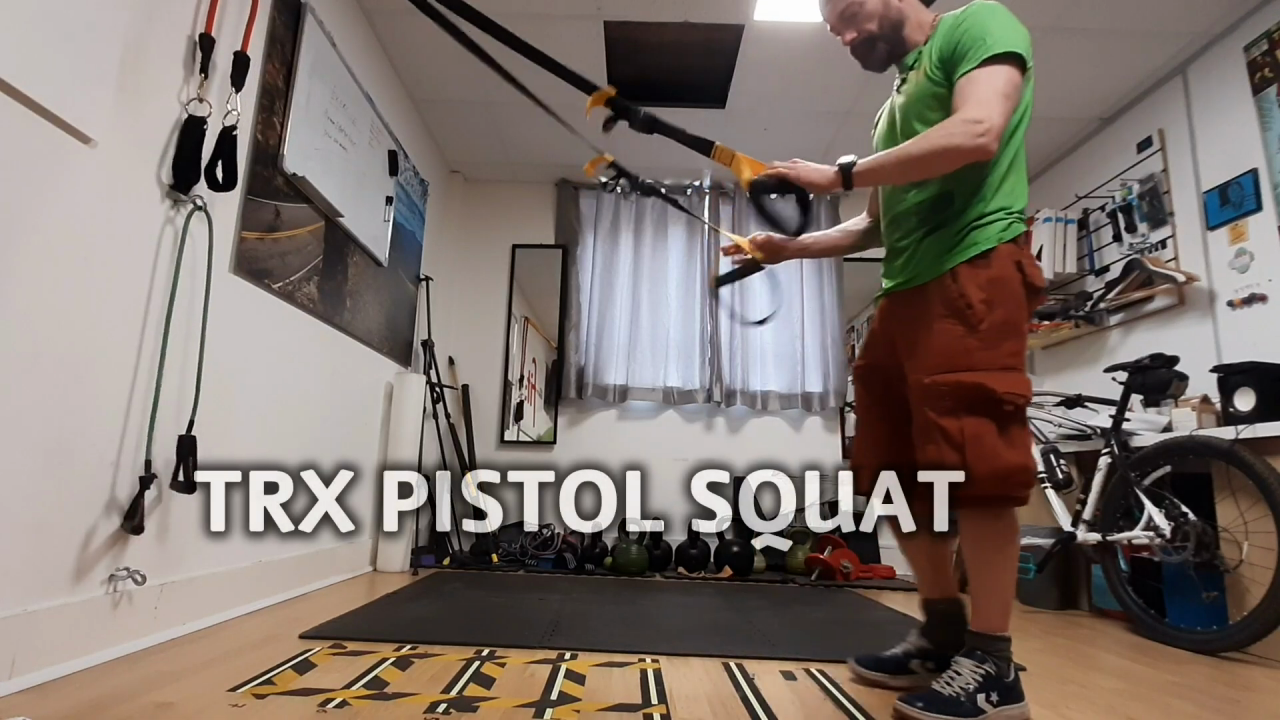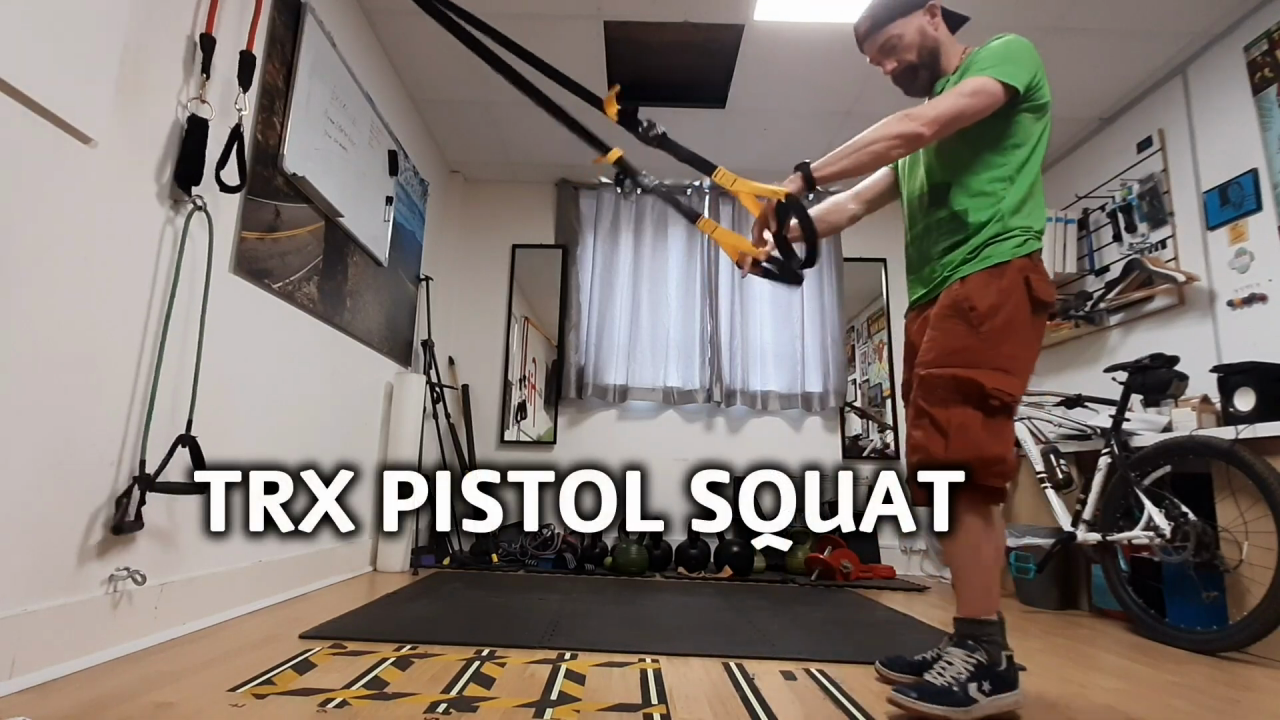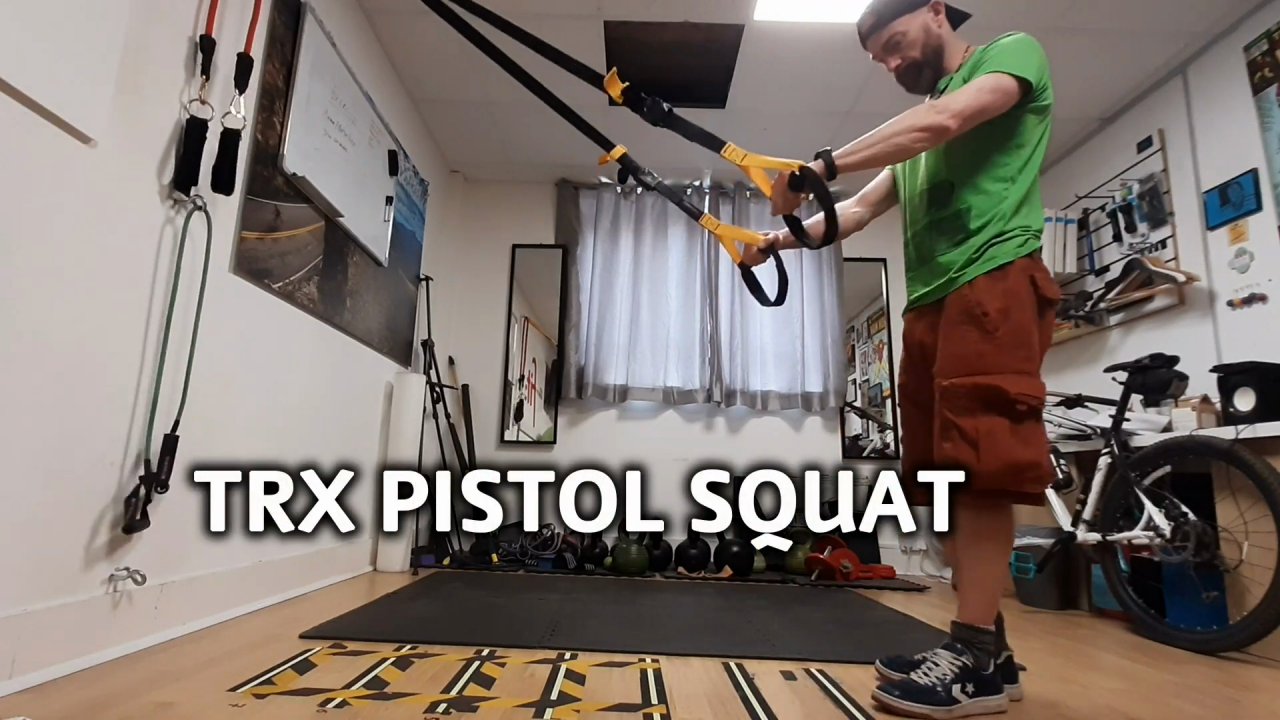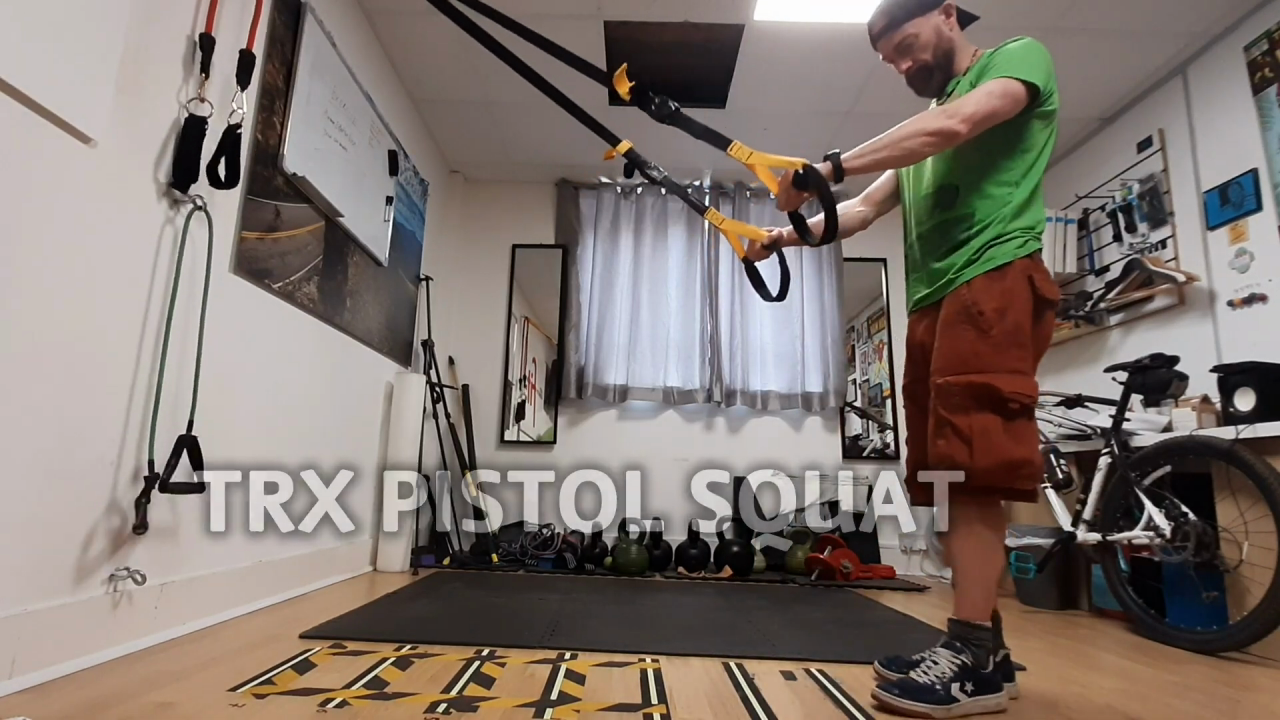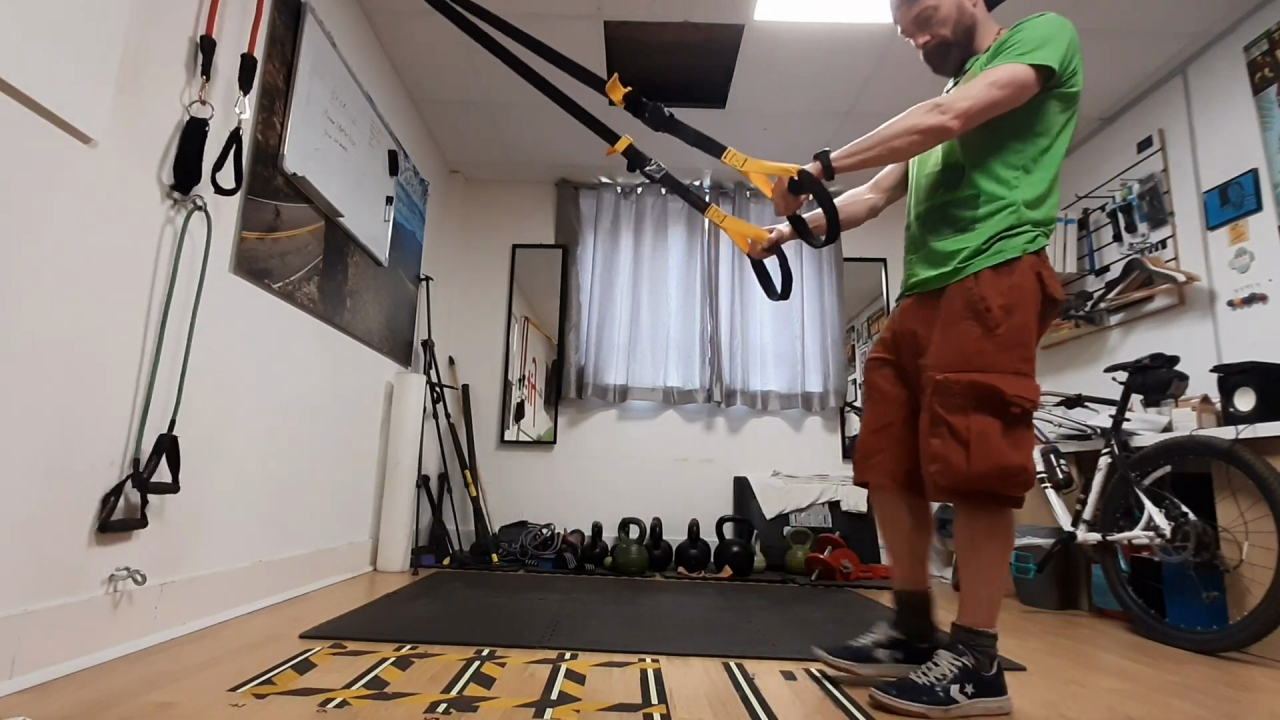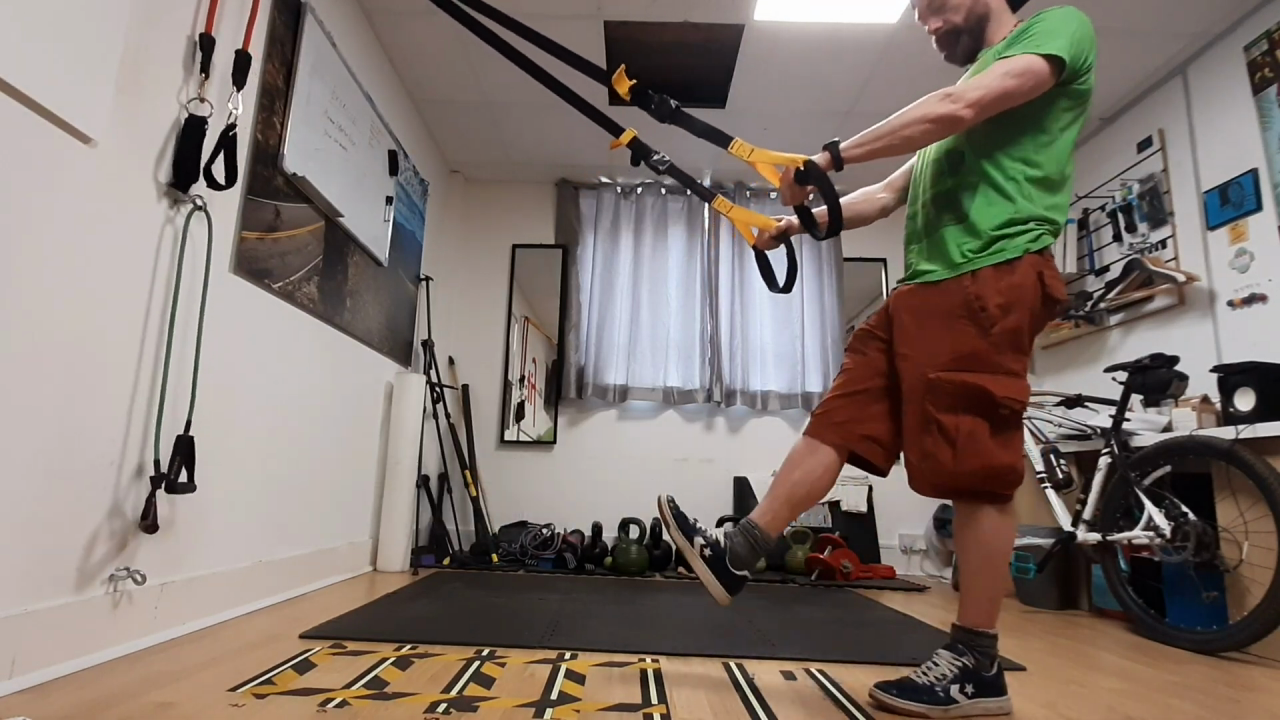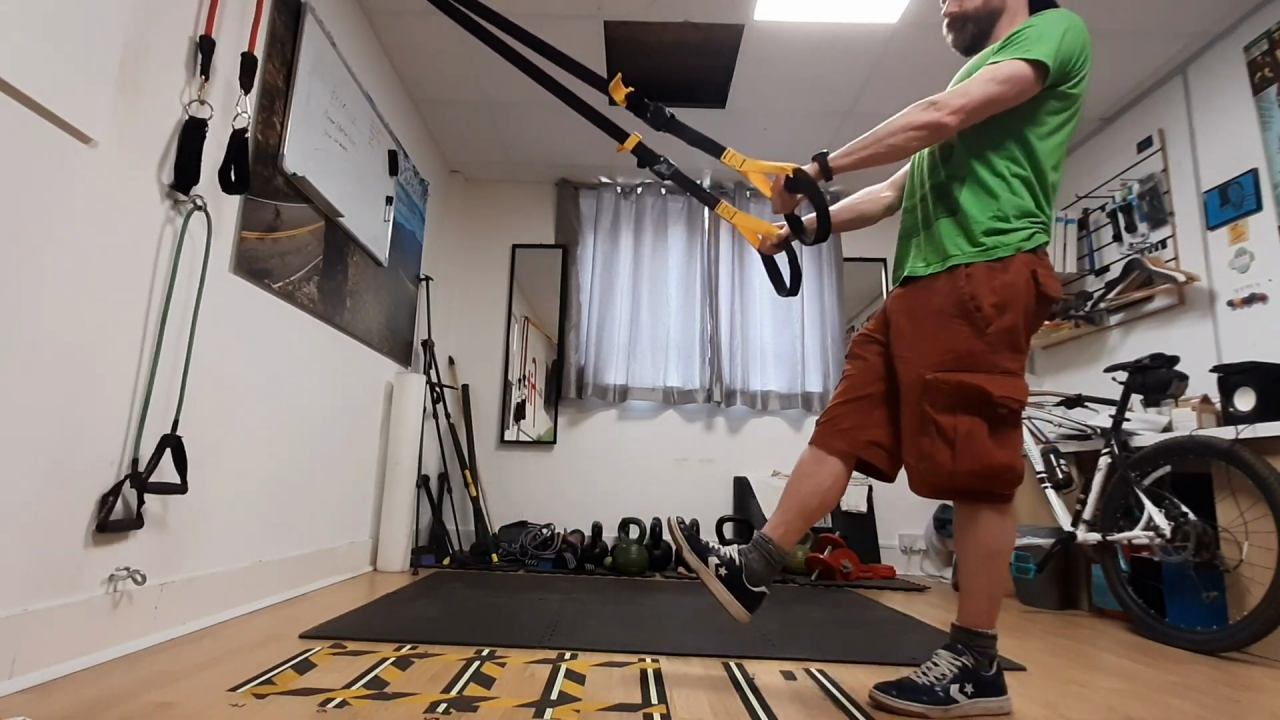
dt=0.7s
person 1, frame 1
right shoulder: (896, 103)
left elbow: (975, 135)
left wrist: (840, 173)
right wrist: (788, 246)
left hip: (972, 279)
right hip: (903, 295)
left knee: (975, 470)
right knee: (900, 472)
right ankle: (943, 635)
person 1, frame 2
right shoulder: (926, 134)
left elbow: (915, 128)
right elbow: (852, 206)
left wrist: (804, 175)
right wrist: (776, 236)
left hip: (991, 280)
right hip: (932, 300)
left knee: (959, 457)
right knee: (946, 471)
left ankle: (982, 657)
right ankle: (981, 643)
person 1, frame 3
right shoulder: (918, 126)
left elbow: (942, 121)
right elbow: (859, 210)
left wrist: (821, 166)
right wrist: (783, 239)
left hip: (993, 284)
right hip: (930, 302)
left knee: (981, 465)
right knee: (942, 473)
left ankle: (976, 658)
right ankle: (983, 645)
person 1, frame 4
left shoulder: (1020, 58)
right shoulder: (923, 130)
left elbow: (954, 125)
right elbow: (863, 210)
left wrist: (828, 166)
right wrist: (791, 234)
left hip: (995, 283)
right hip: (934, 304)
left knee: (974, 466)
right knee: (945, 475)
left ankle: (973, 658)
right ankle: (979, 644)
person 1, frame 5
right shoulder: (947, 99)
left elbow: (946, 119)
right elbow: (876, 195)
left wrist: (821, 166)
right wrist: (796, 228)
left hip: (992, 285)
right hip: (920, 296)
left knee: (974, 473)
right knee: (884, 466)
right ankle: (911, 628)
person 1, frame 6
right shoulder: (967, 88)
left elbow: (956, 109)
right elbow: (891, 193)
left wrist: (829, 156)
right wrist: (800, 222)
left hip: (990, 283)
right hip: (922, 289)
left knee: (976, 470)
right knee: (835, 423)
right ankle: (734, 554)
person 1, frame 7
right shoulder: (972, 77)
left elbow: (939, 118)
right elbow: (892, 193)
left wrist: (820, 168)
right wrist: (804, 226)
left hip: (985, 279)
right hip: (919, 288)
left knee: (977, 472)
right knee: (839, 433)
right ankle: (750, 570)
